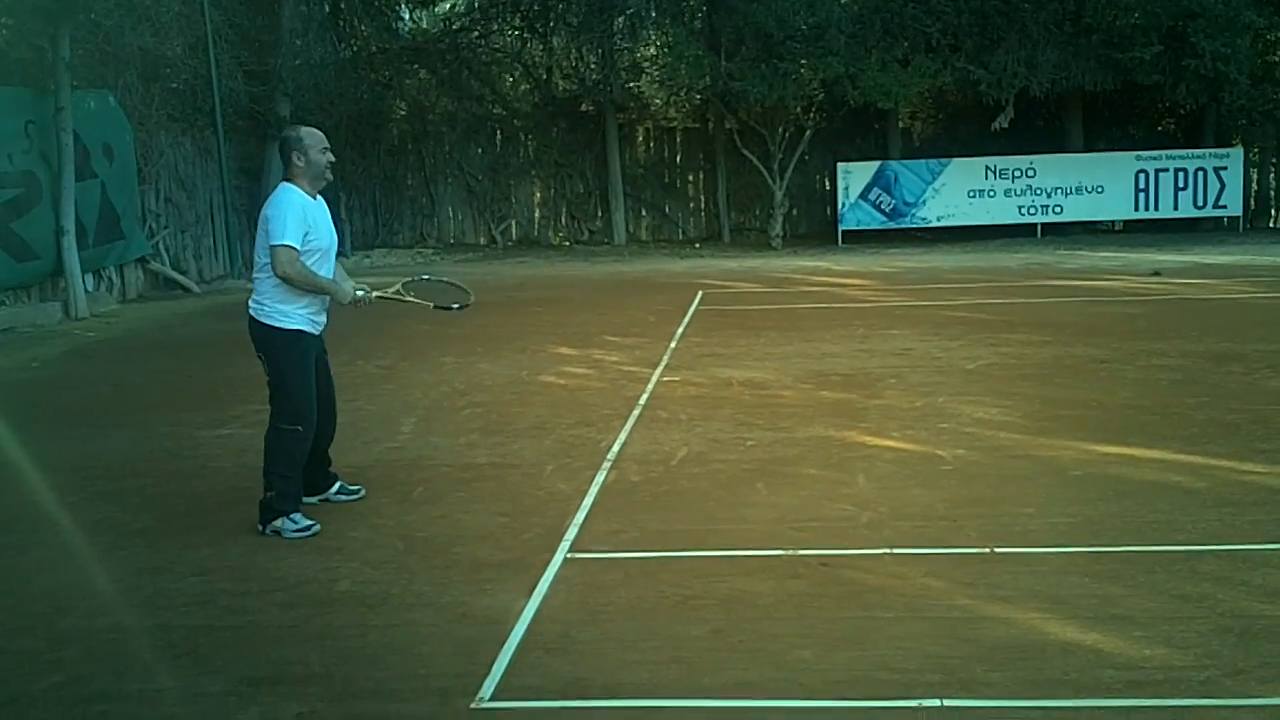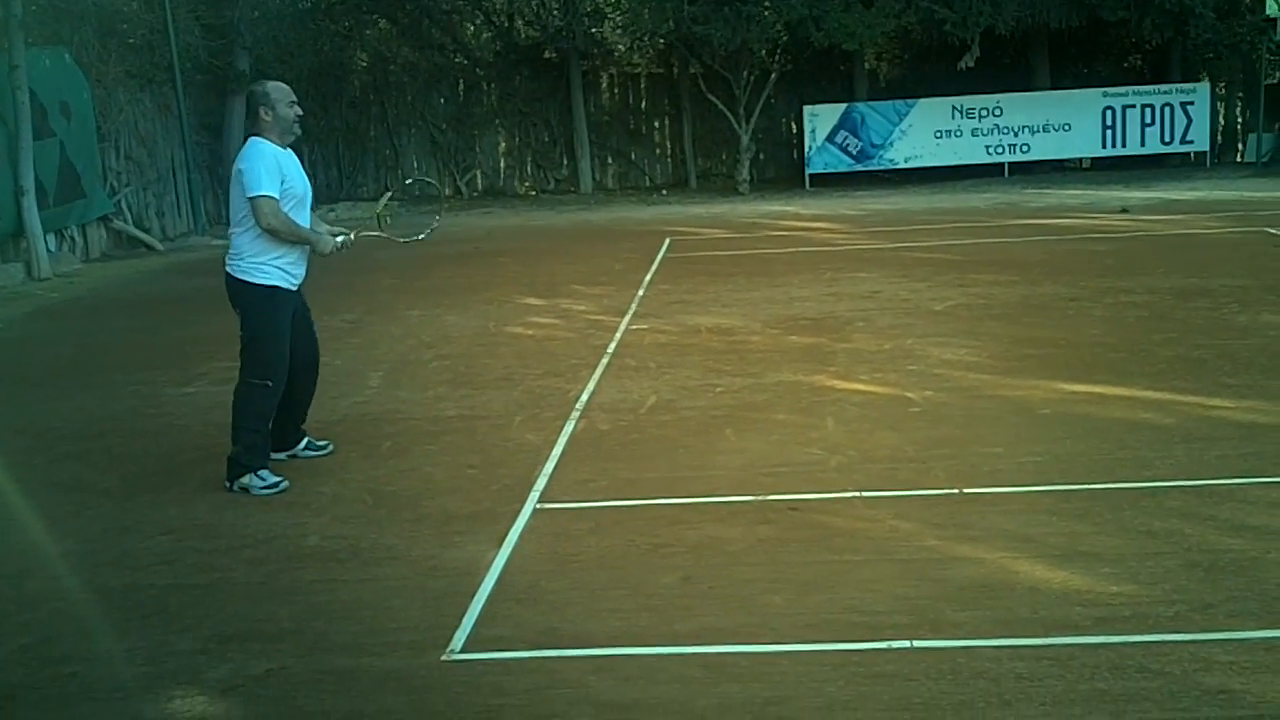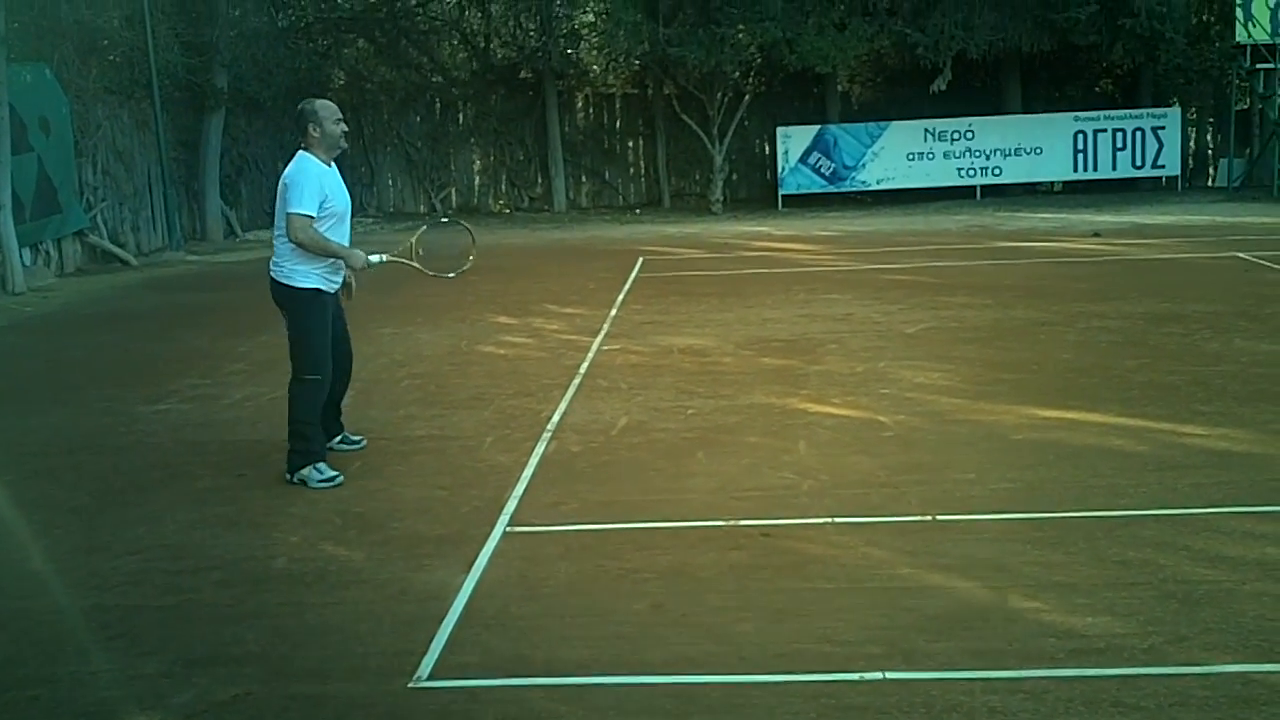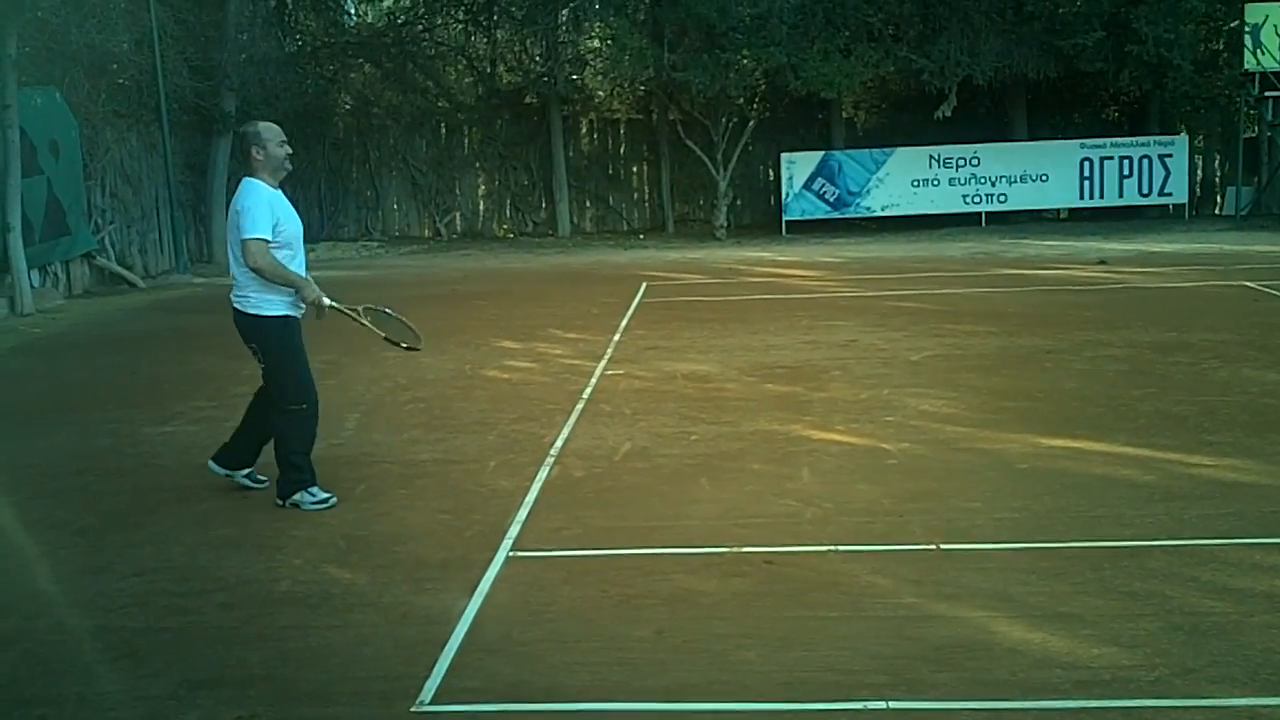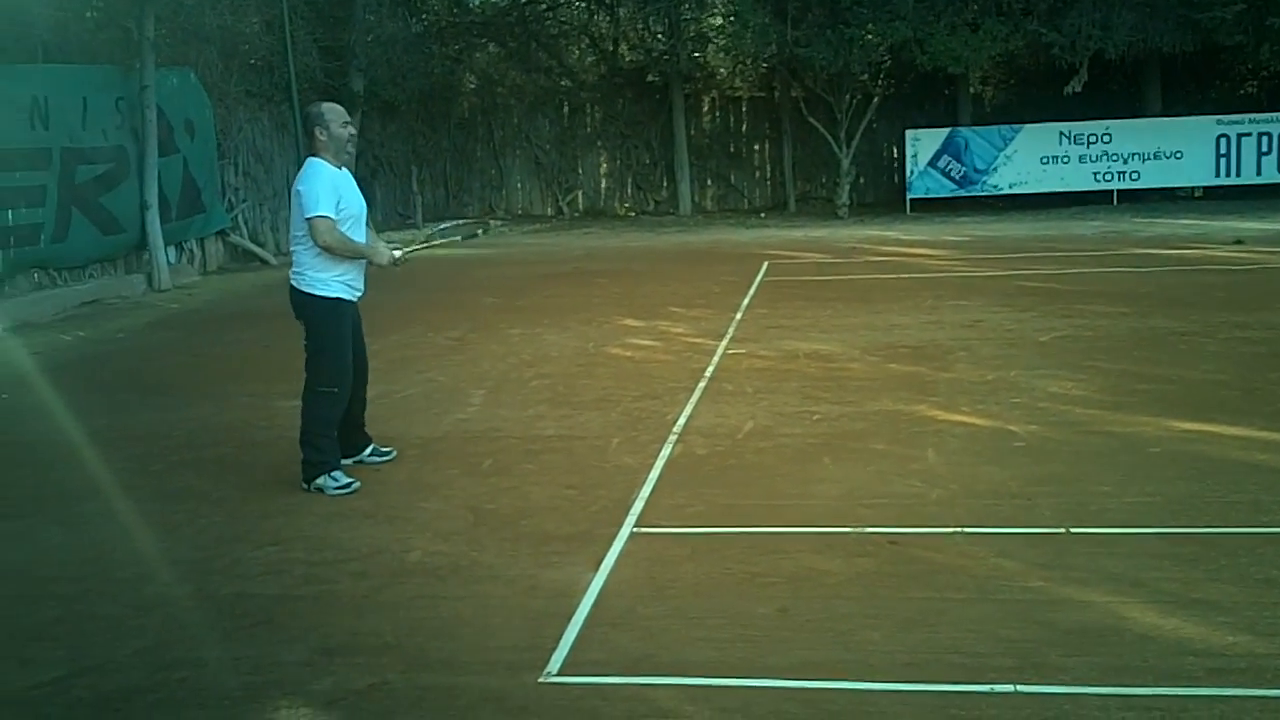
dt=1s
person 1, frame 1
left shoulder: (316, 202)
right shoulder: (289, 203)
right elbow: (286, 267)
left wrist: (348, 284)
right wrist: (334, 289)
left hip: (305, 328)
right hip: (281, 329)
left knee: (322, 411)
right knee: (294, 419)
left ankle: (317, 483)
right ankle: (277, 511)
person 1, frame 2
left shoulder: (285, 155)
right shoulder: (259, 156)
right elbow: (269, 219)
left wrist: (326, 229)
right wrist: (315, 240)
left hip: (284, 283)
right hip: (258, 284)
left knee: (304, 363)
right knee: (264, 375)
left ankle: (286, 439)
right ankle: (245, 468)
person 1, frame 3
left shoulder: (327, 168)
right shoulder: (306, 172)
right elbow: (300, 232)
left wrist: (344, 266)
right wrist: (347, 255)
left hip: (322, 286)
right hip: (301, 287)
left knee: (338, 363)
right knee: (313, 372)
left ankle: (326, 431)
right ankle: (303, 461)
person 1, frame 4
left shoulder: (272, 195)
right shoulder: (255, 197)
right elbow: (256, 259)
left wrist: (309, 287)
right wrist: (302, 287)
left hip: (276, 313)
right hip: (267, 316)
left knee: (277, 394)
right knee: (299, 400)
left ankle: (233, 460)
right ankle: (296, 486)
person 1, frame 5
left shoulder: (342, 174)
right shoulder: (317, 177)
left elbow: (355, 224)
right elbow: (325, 237)
left wrist: (379, 245)
right wrist: (371, 253)
left hip: (342, 295)
right hip: (321, 296)
left knee: (354, 375)
right knee: (328, 381)
left ankle: (353, 444)
right ankle: (319, 469)
